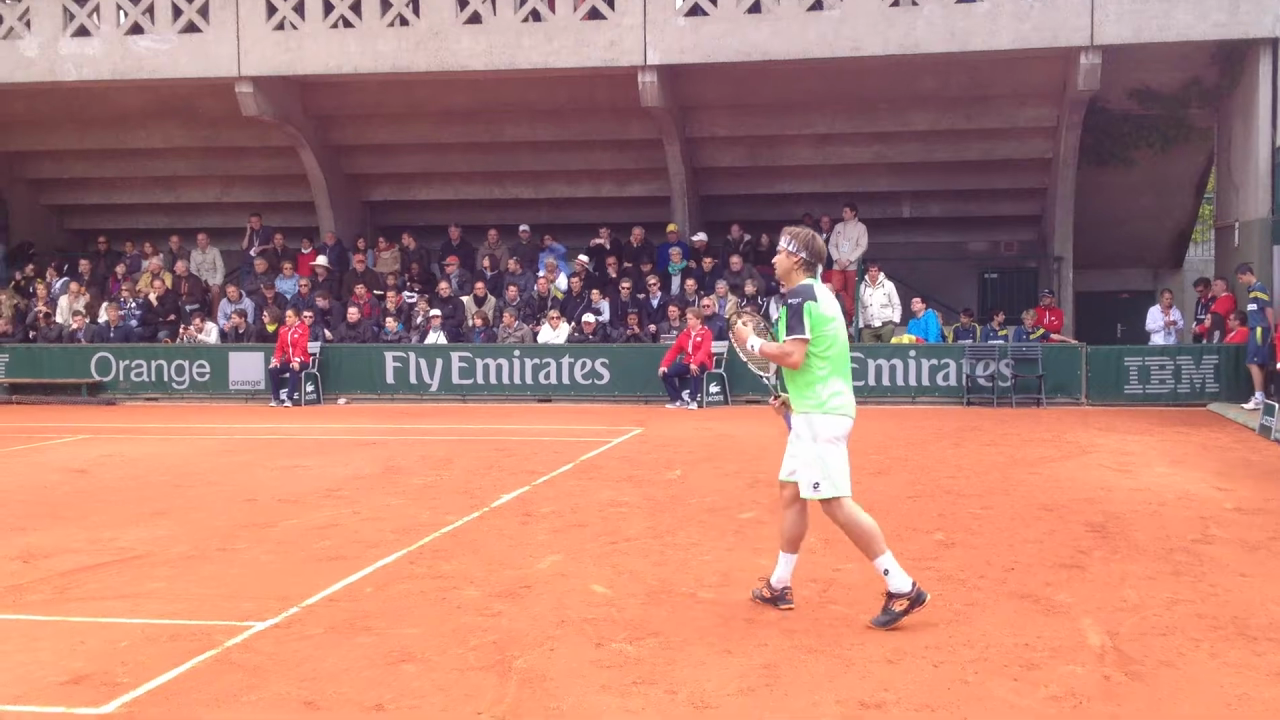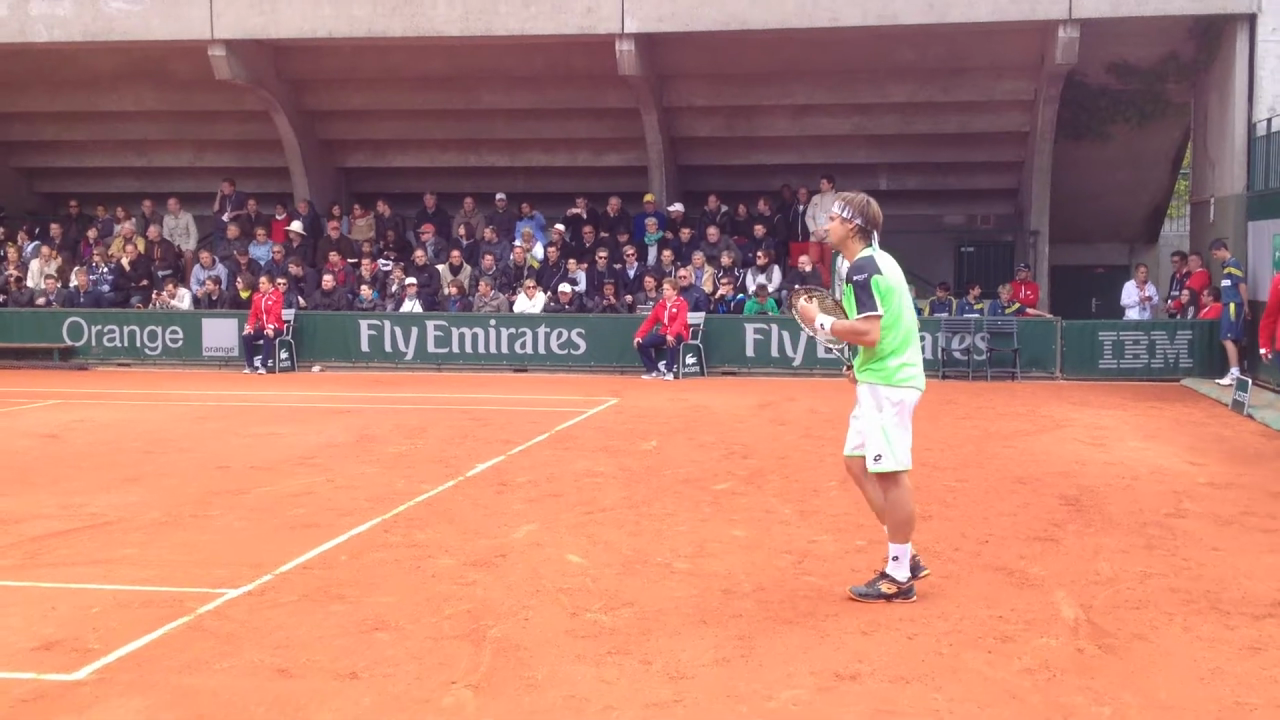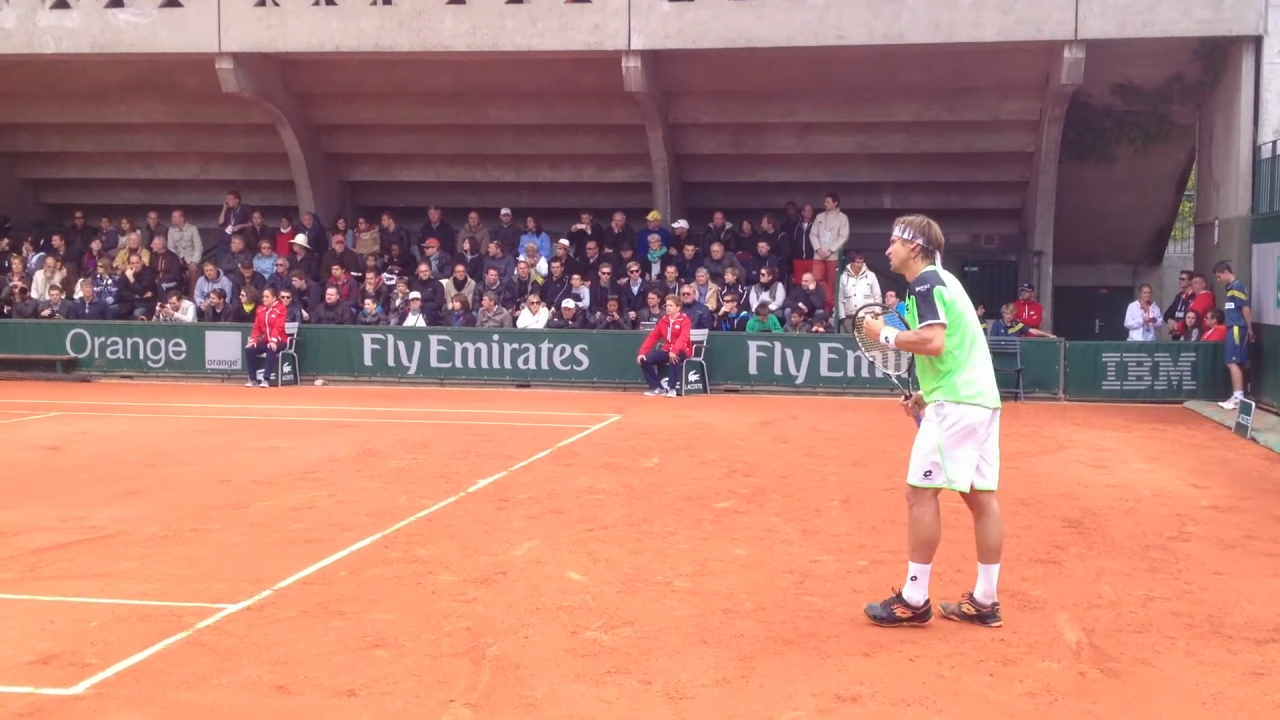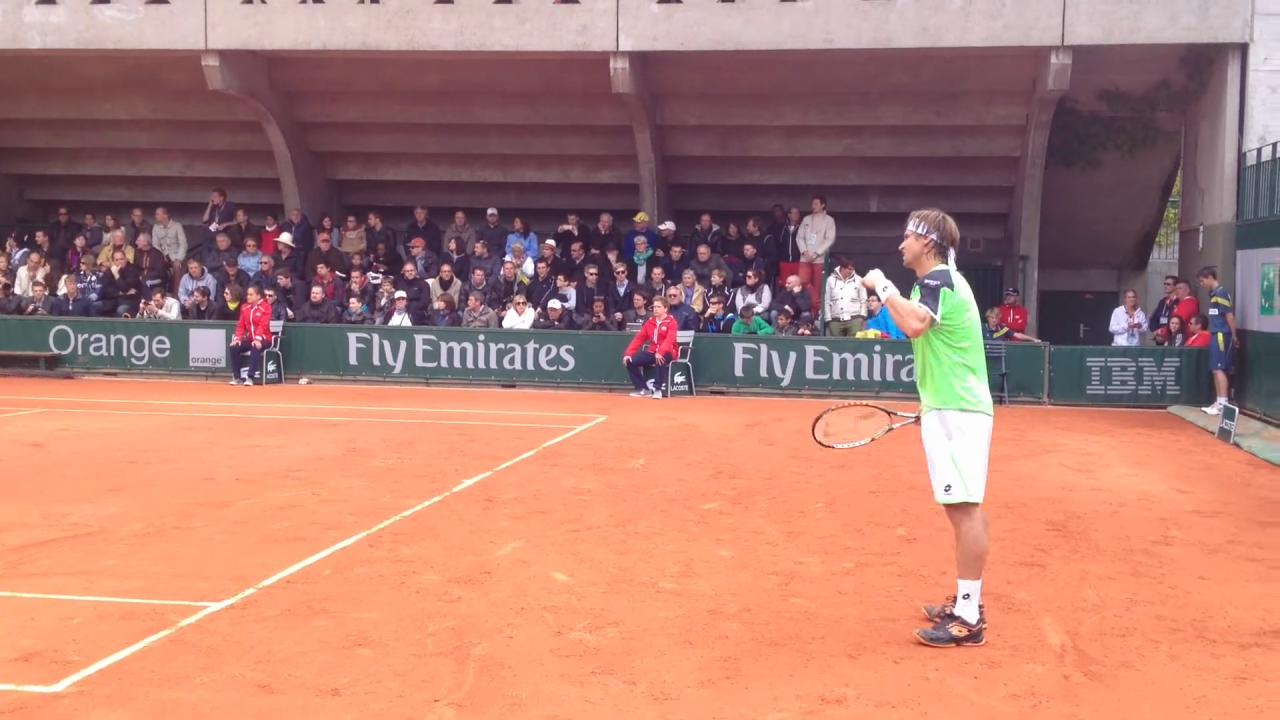
dt=0.4s
person 1, frame 1
left shoulder: (799, 295)
right shoulder: (819, 294)
left elbow: (793, 357)
left wrist: (751, 342)
right wrist: (791, 397)
left hip: (819, 414)
right hip: (820, 411)
left knee: (836, 503)
right knee: (791, 494)
left ankle: (901, 587)
right ankle: (779, 584)
person 1, frame 2
left shoulder: (862, 268)
right shoulder: (878, 261)
left elbow: (869, 334)
left wrist: (818, 319)
right wrist: (862, 365)
left hip: (886, 384)
right hip: (886, 380)
left knee: (890, 475)
right knee: (859, 464)
left ankle: (897, 575)
right ankle: (906, 559)
person 1, frame 3
left shoulder: (925, 282)
right shoulder: (942, 280)
left elbow: (933, 343)
left wrist: (885, 334)
right wrist: (925, 395)
left hip: (956, 404)
right hip: (981, 400)
left knee: (922, 494)
right knee: (981, 498)
left ankle: (914, 599)
right ankle: (985, 600)
person 1, frame 4
left shoulder: (937, 280)
right shoulder: (947, 280)
left elbow: (913, 324)
left wrist: (882, 286)
right wrist: (933, 401)
left hip: (955, 412)
right hip: (963, 407)
left knee: (962, 509)
right knee: (967, 507)
left ankle: (968, 618)
right ankle: (967, 601)
